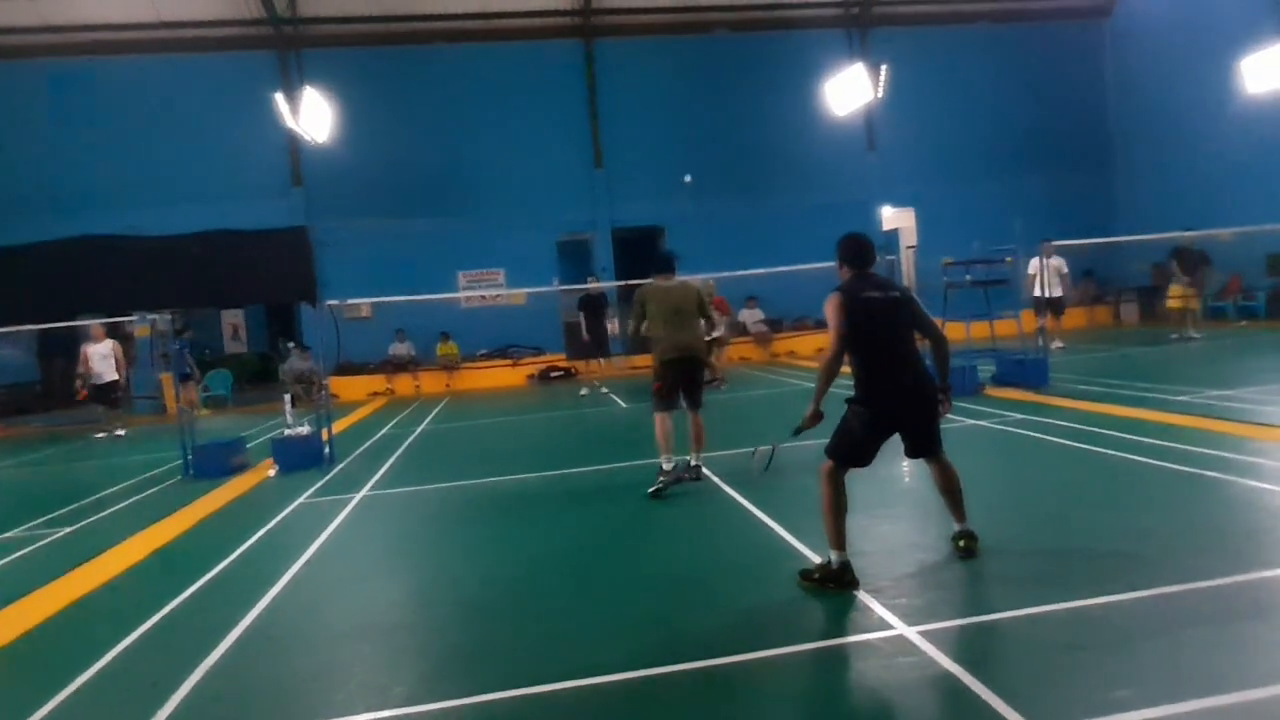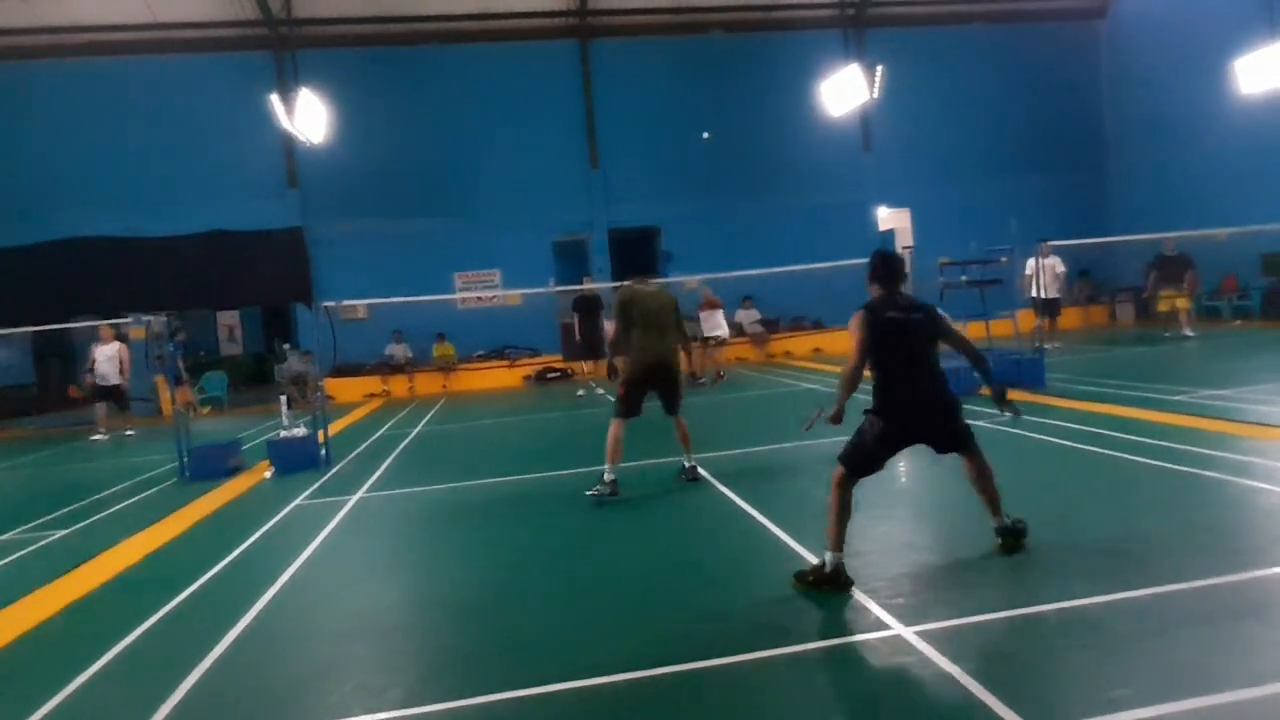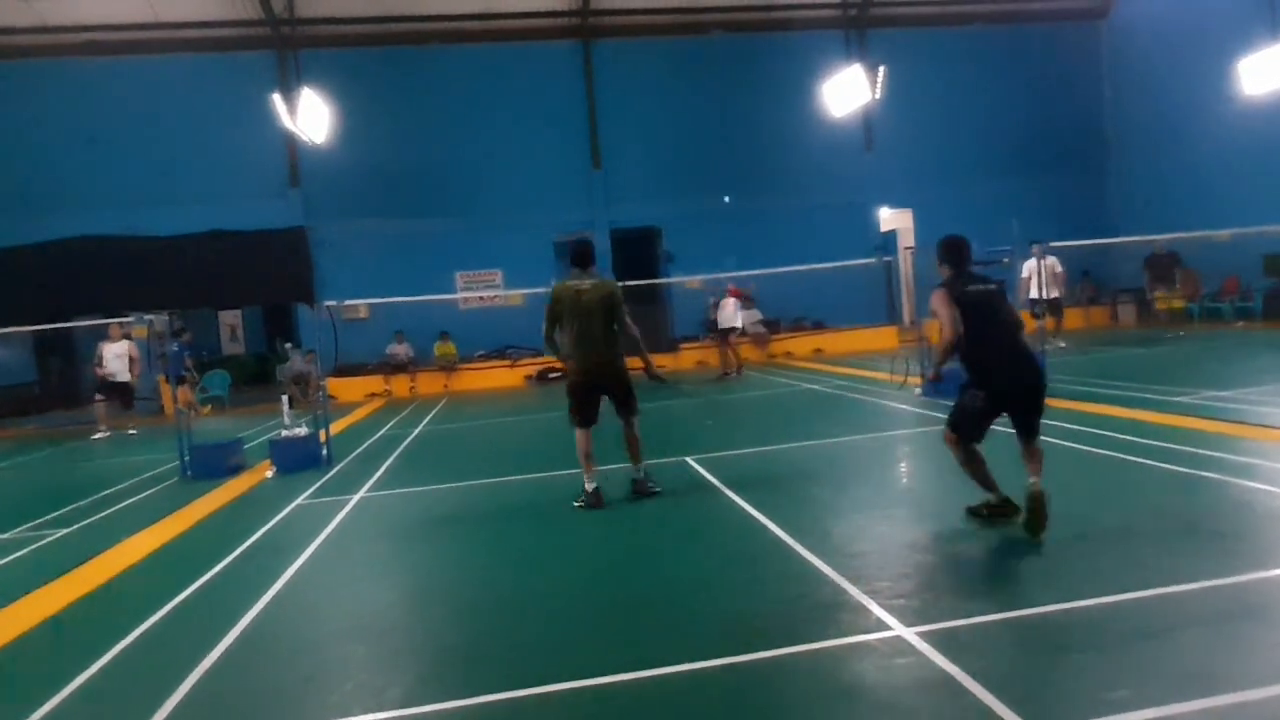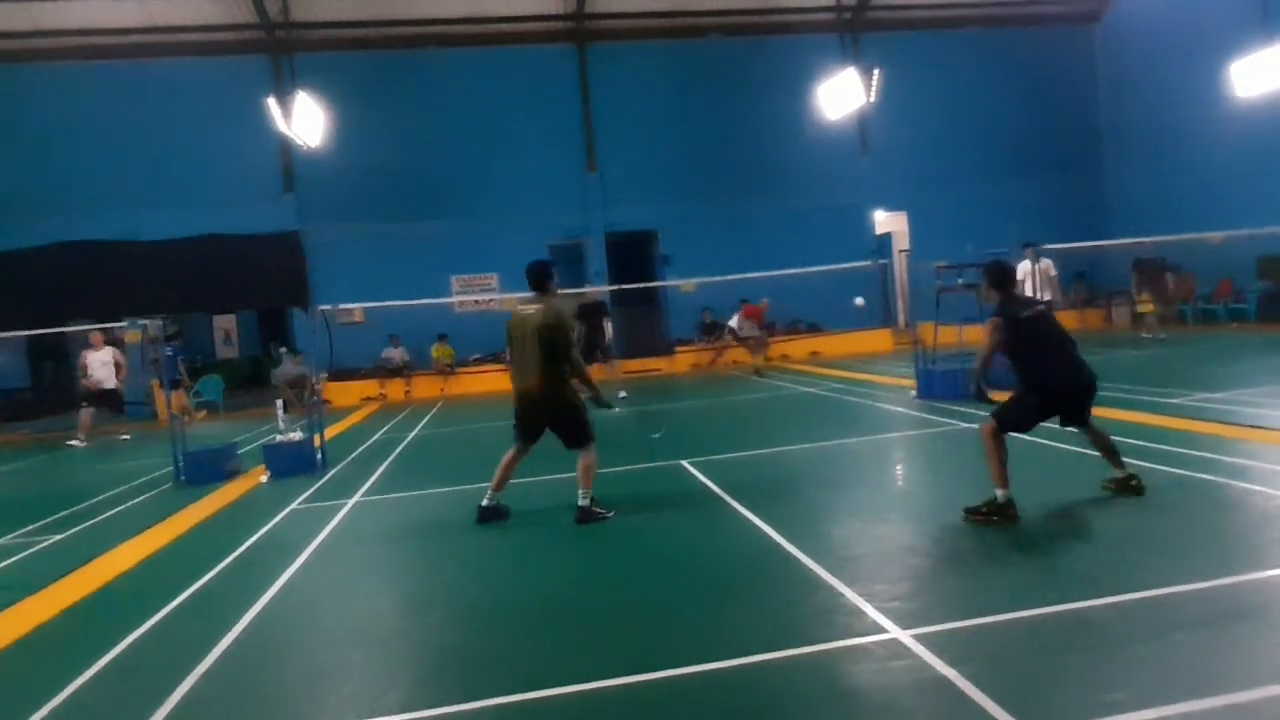
dt=0.4s
person 1, frame 1
left shoulder: (839, 298)
right shoulder: (900, 293)
left elbow: (835, 353)
right elbow: (938, 340)
left wrist: (816, 404)
right wrist: (942, 386)
left hip: (874, 399)
right hip: (919, 392)
left knee: (831, 471)
right knee: (936, 458)
left ankle: (838, 565)
right ankle: (964, 533)
person 1, frame 2
left shoulder: (865, 317)
right shoulder: (928, 312)
left elbow: (855, 368)
right elbow: (972, 353)
left wrist: (839, 407)
right wrist: (997, 391)
left hip: (890, 412)
right hip: (938, 405)
left knee: (842, 479)
right knee: (972, 455)
left ankle: (832, 566)
right ankle: (1004, 527)
person 1, frame 3
left shoulder: (943, 293)
right shoulder: (992, 287)
left elbow: (953, 335)
left wrist: (936, 368)
left hip: (989, 379)
right hip: (1028, 371)
left knee: (955, 438)
right knee: (1028, 439)
left ankle: (998, 502)
right ankle: (1034, 491)
person 1, frame 4
left shoulder: (997, 321)
right shoulder: (1039, 306)
left elbow: (984, 362)
left wrist: (978, 378)
left hip: (1045, 387)
right hip: (1082, 377)
left knee: (990, 430)
right knee: (1084, 425)
left ankle: (1002, 502)
right ankle: (1126, 477)
person 2, frame 1
left shoulder: (644, 292)
right shoulder: (691, 289)
left elbow: (633, 330)
right elbow: (709, 322)
left wrist: (647, 328)
left hip: (667, 354)
right hip: (695, 352)
left knee: (662, 412)
right knee: (694, 410)
left ankle: (668, 468)
right ankle: (695, 464)
person 2, frame 2
left shoulder: (625, 294)
right shoulder: (668, 297)
left elbow: (616, 335)
right elbow: (683, 336)
left wrist: (611, 358)
right wrist: (690, 363)
left hip: (638, 364)
right hip: (668, 362)
left knee: (619, 420)
right knee: (676, 415)
left ankle: (608, 480)
right ankle: (690, 465)
person 2, frame 3
left shoulder: (559, 292)
right shoulder: (609, 288)
left elbow: (548, 334)
right elbow: (628, 328)
left wrist: (562, 357)
right wrist: (647, 362)
left hip: (579, 368)
right hip: (612, 365)
left knee: (582, 429)
right knee: (629, 420)
left ankle: (591, 489)
right ankle: (639, 478)
person 2, frame 4
left shoulder: (515, 315)
right shoulder: (555, 314)
left elbow: (511, 360)
right elbow: (572, 360)
right wrist: (594, 390)
left hip: (525, 394)
right hip: (555, 392)
left knee: (520, 448)
right knee: (586, 444)
left ankle: (489, 504)
right ankle: (585, 505)
